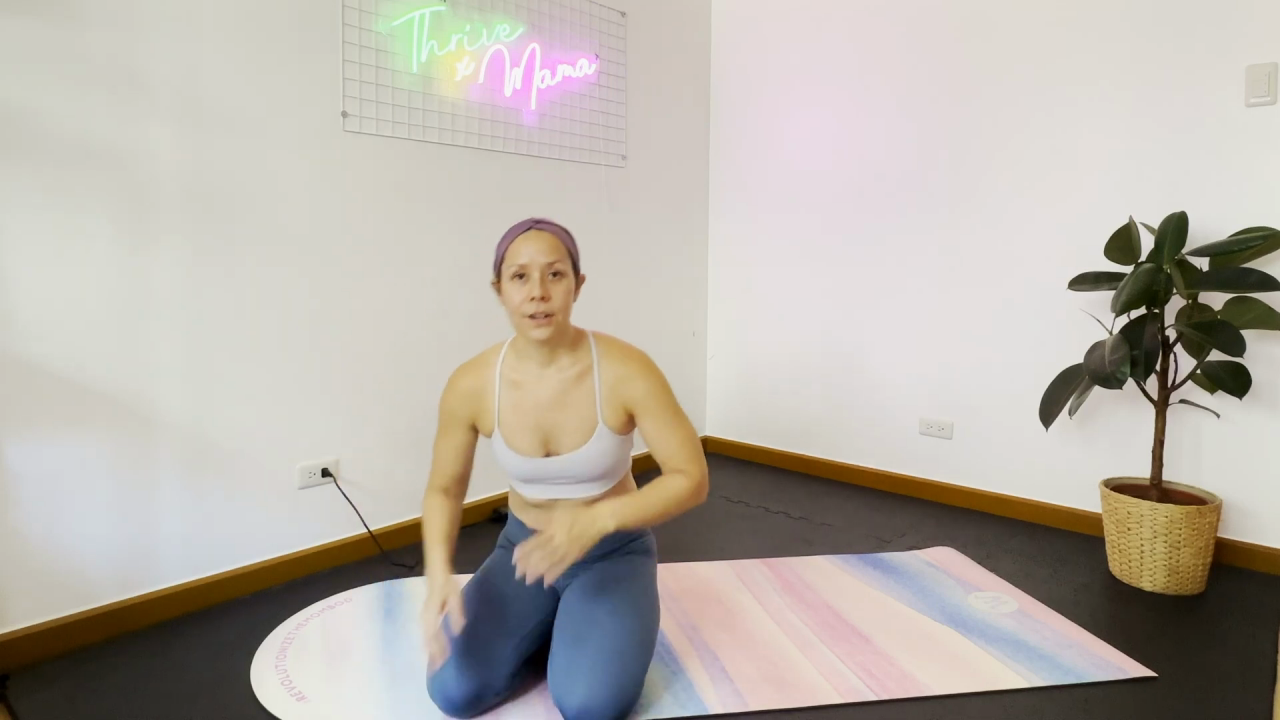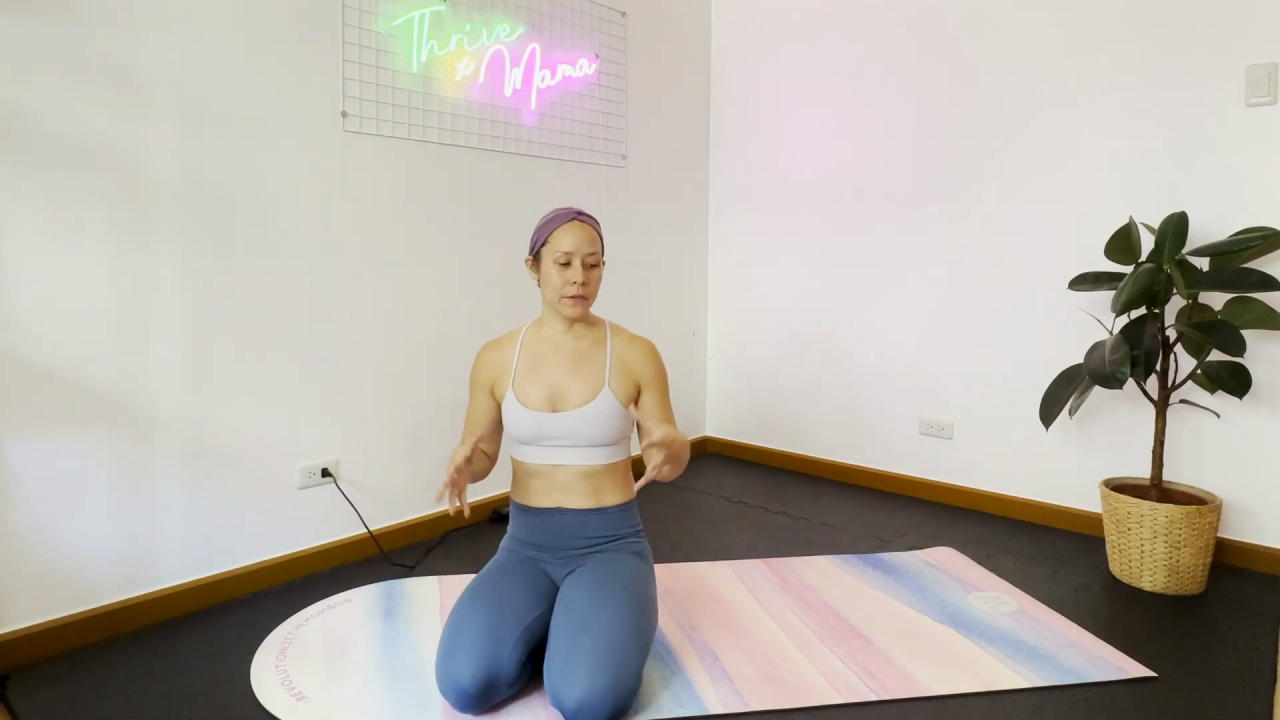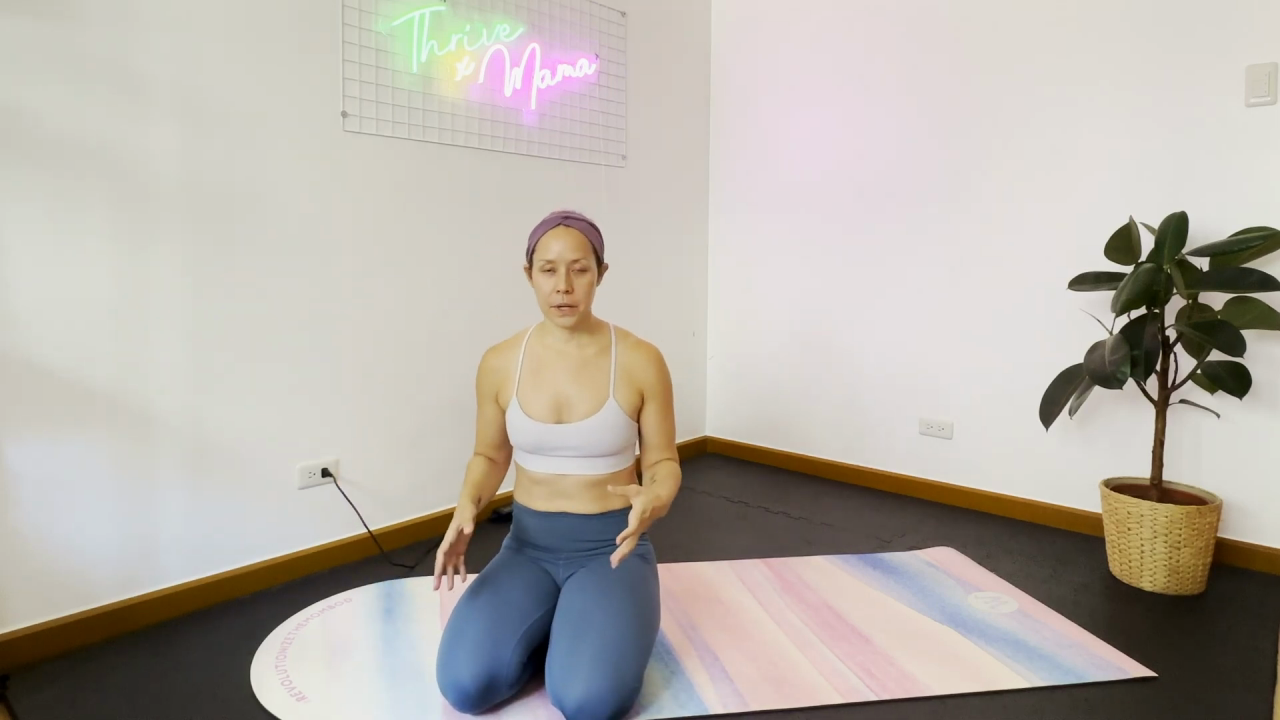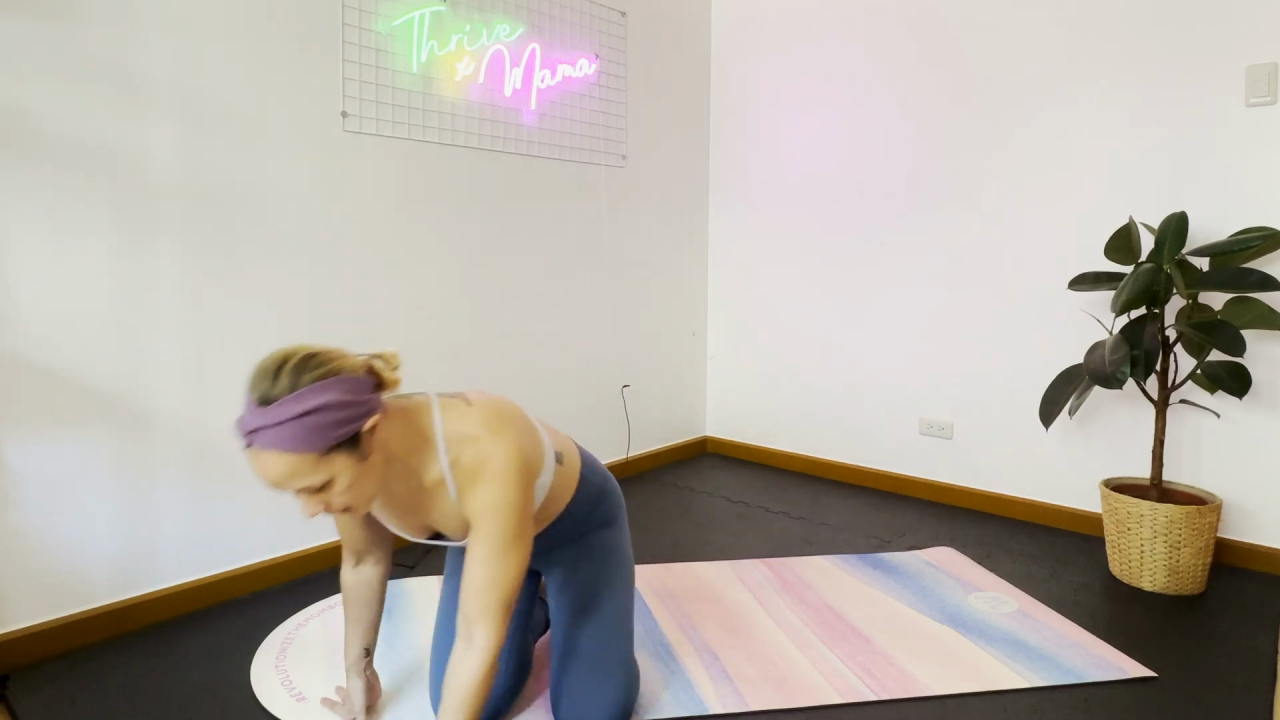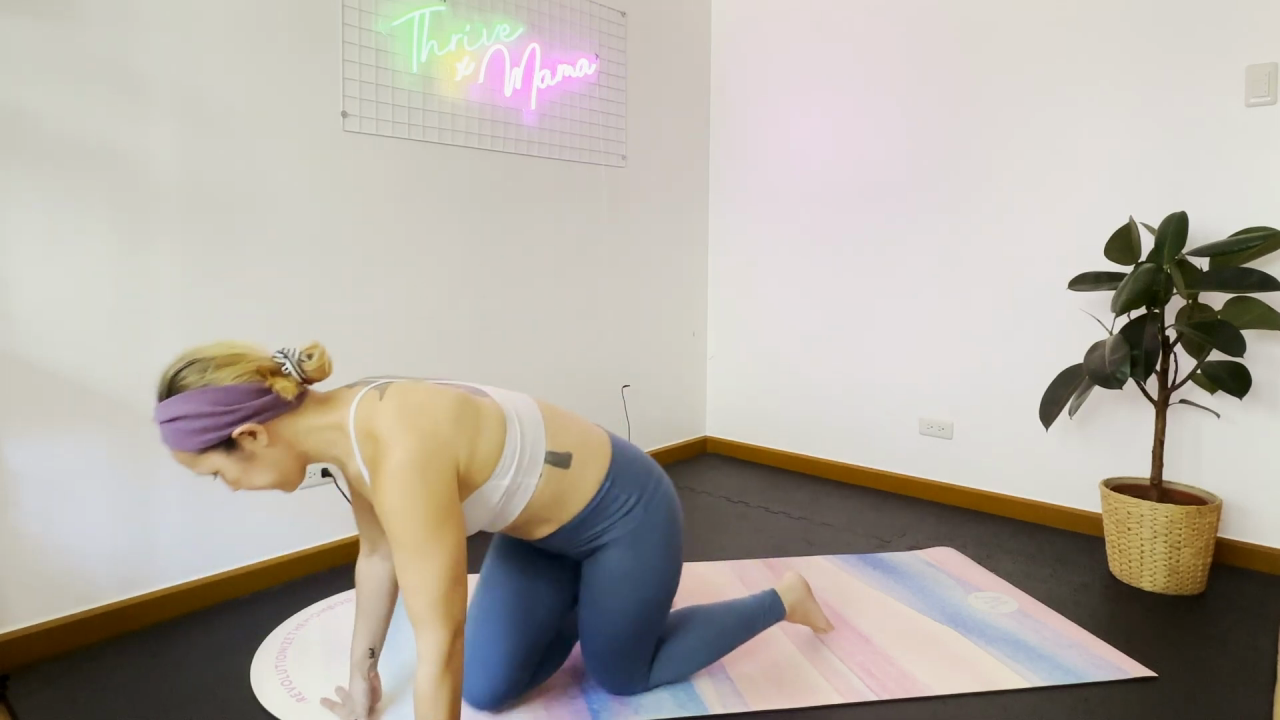
dt=1s
person 1, frame 1
left shoulder: (626, 370)
right shoulder: (472, 383)
left elbow: (692, 482)
right elbow: (442, 491)
left wrist: (594, 521)
right wrist: (438, 570)
left hip: (614, 553)
right hip: (524, 550)
left ankle: (592, 632)
right ankle: (548, 632)
person 1, frame 2
left shoulder: (636, 354)
right shoulder: (496, 357)
left elbow: (662, 464)
right elbow: (480, 455)
left wrist: (674, 450)
right wrist: (462, 469)
left hip: (610, 544)
right hip: (527, 545)
left ankle: (602, 626)
right ankle: (553, 630)
person 1, frame 3
left shoulder: (640, 361)
right shoulder: (499, 362)
left elbow: (663, 461)
left wrist: (654, 500)
right wrist: (467, 506)
left hip: (610, 547)
right hip: (530, 546)
left ankle: (603, 627)
right ankle: (550, 630)
person 1, frame 4
left shoulder: (487, 454)
right shoulder: (345, 462)
left elbow: (480, 637)
right elbow: (363, 563)
right wrist: (358, 673)
left hip: (580, 525)
right hip: (481, 535)
left ankle: (558, 606)
right ankle: (537, 609)
person 1, frame 5
left shoulder: (401, 453)
right shoulder: (348, 428)
left elbow: (440, 641)
right elbow: (378, 559)
left hip: (625, 511)
right hip: (552, 515)
left ankle: (780, 600)
right ankle: (609, 596)
